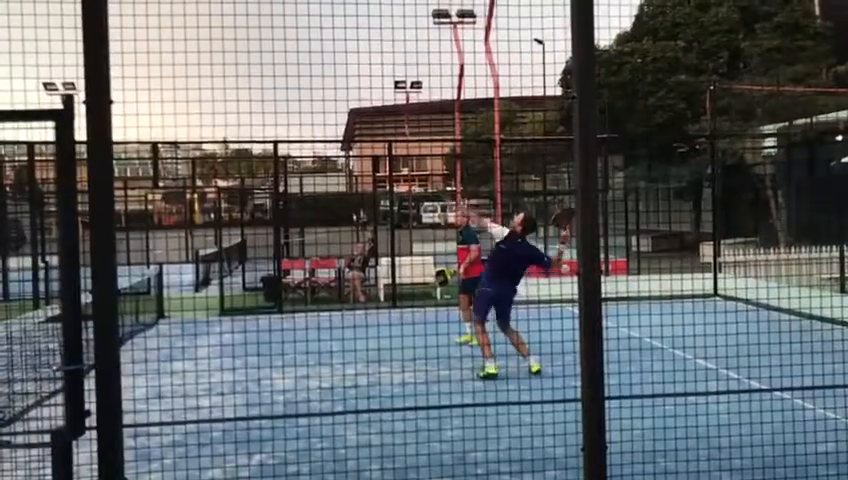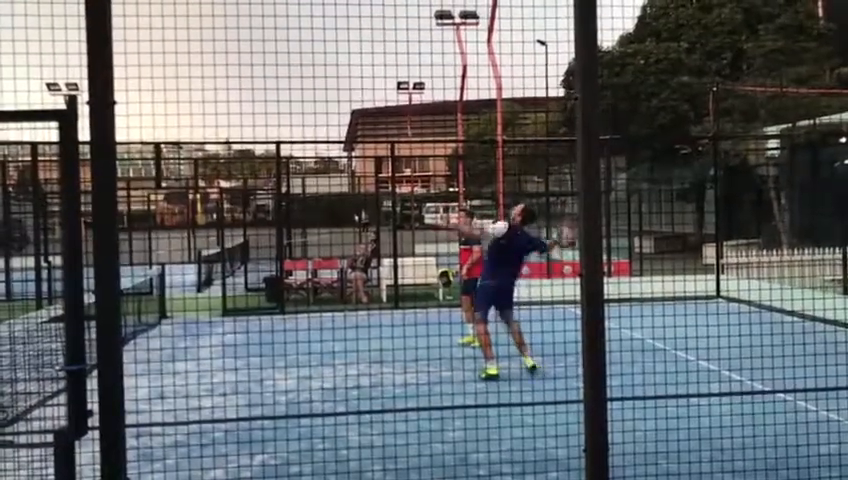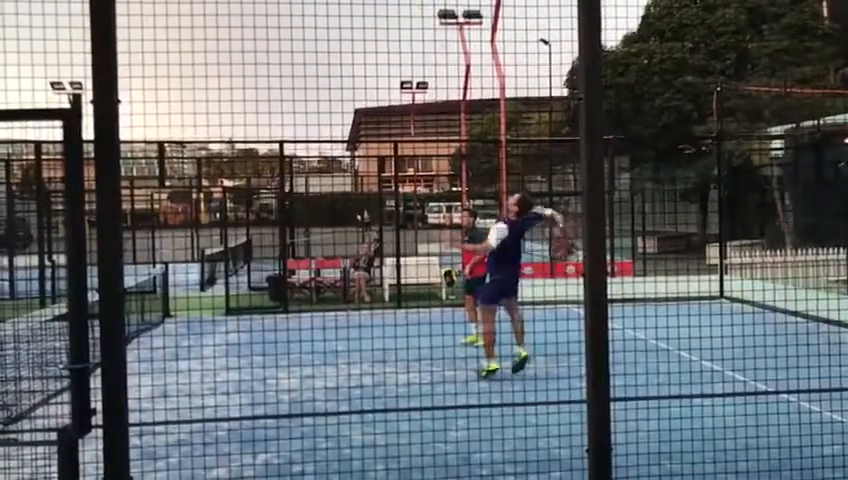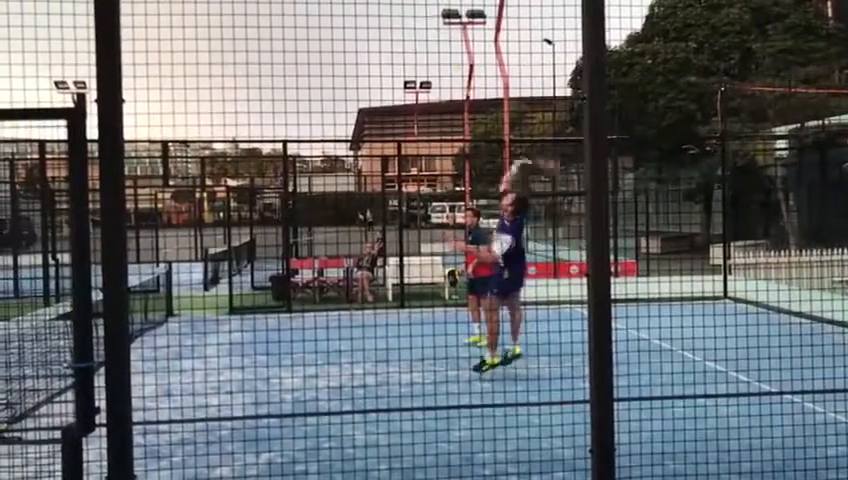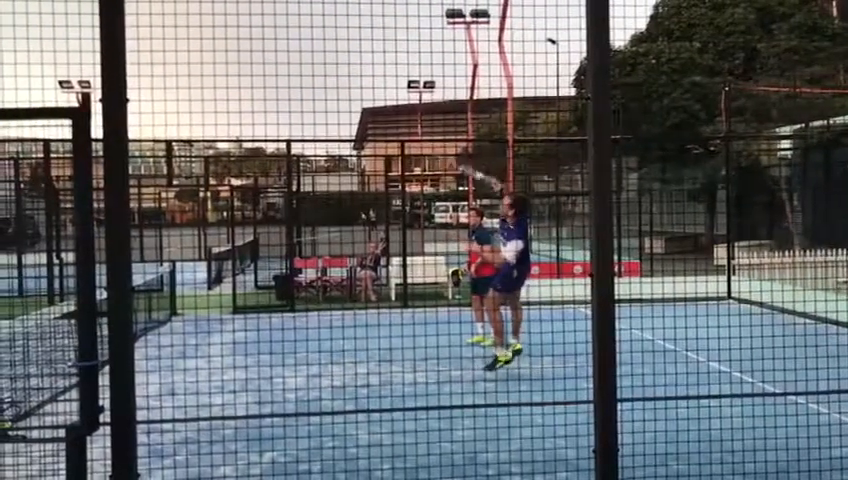
dt=0.5s
person 1, frame 1
left shoulder: (505, 235)
right shoulder: (531, 250)
left elbow: (484, 222)
right elbow: (553, 264)
right wrist: (561, 249)
left hip: (488, 288)
right hip: (507, 291)
left knee: (479, 323)
right knee: (506, 326)
left ankle: (490, 366)
right ankle: (532, 362)
person 1, frame 2
left shoulder: (506, 229)
right shoulder: (529, 240)
left elbow: (479, 233)
right elbow: (547, 247)
left wrist: (458, 226)
left hip: (489, 282)
right hip: (508, 284)
left knee: (480, 322)
right knee: (509, 320)
left ankle: (491, 367)
right ankle: (528, 359)
person 1, frame 3
left shoulder: (503, 227)
right shoulder: (526, 220)
left elbow: (484, 249)
right elbow: (551, 214)
left wrist: (461, 245)
right wrist: (559, 226)
left hip: (496, 276)
right hip: (512, 273)
left knee: (488, 318)
right knee: (513, 310)
left ankle: (490, 363)
right ankle: (521, 350)
person 1, frame 4
left shoulder: (507, 233)
right shoulder: (515, 216)
left elbow: (491, 257)
right elbow: (505, 185)
right wrist: (515, 166)
left hip: (507, 272)
right hip: (514, 269)
left knee: (490, 310)
right knee: (513, 307)
left ankle: (492, 356)
right ankle: (514, 347)
person 1, frame 5
left shoulder: (517, 236)
right shoulder: (508, 218)
left elbow: (501, 260)
left wrist: (480, 251)
left hip: (514, 269)
right hip: (514, 267)
left knee: (492, 305)
right knee: (514, 303)
left ankle: (501, 352)
right ankle: (515, 343)
person 2, frame 1
left shoulder: (469, 232)
right shoulder: (460, 232)
left elbow: (474, 253)
left wrist: (464, 265)
right wrist: (459, 268)
left hip: (474, 274)
right hip: (466, 274)
right knee: (463, 302)
right ankle: (469, 334)
person 2, frame 2
right shoulder: (462, 234)
left elbow: (477, 253)
left wrist: (466, 266)
right wrist: (462, 268)
left hip: (476, 274)
right hip: (467, 274)
right knee: (465, 303)
right ankle: (472, 335)
person 2, frame 3
left shoulder: (477, 233)
right shoulder: (466, 233)
left elbow: (480, 253)
left wrist: (469, 266)
right wrist: (464, 266)
left hip: (479, 274)
right hip: (469, 274)
right knee: (469, 302)
right ankle: (474, 334)
person 2, frame 4
left shoulder: (481, 233)
right shoulder: (469, 233)
left wrist: (472, 265)
right wrist: (467, 265)
left hip: (483, 273)
right hip: (472, 273)
left knee: (485, 302)
right knee: (472, 301)
right ankle: (477, 334)
person 2, frame 5
left shoulder: (484, 233)
right shoulder: (472, 232)
left elbow: (487, 252)
left wrist: (475, 265)
right wrist: (470, 264)
left hip: (486, 273)
right hip: (476, 273)
right knee: (476, 301)
right ankle: (480, 334)
